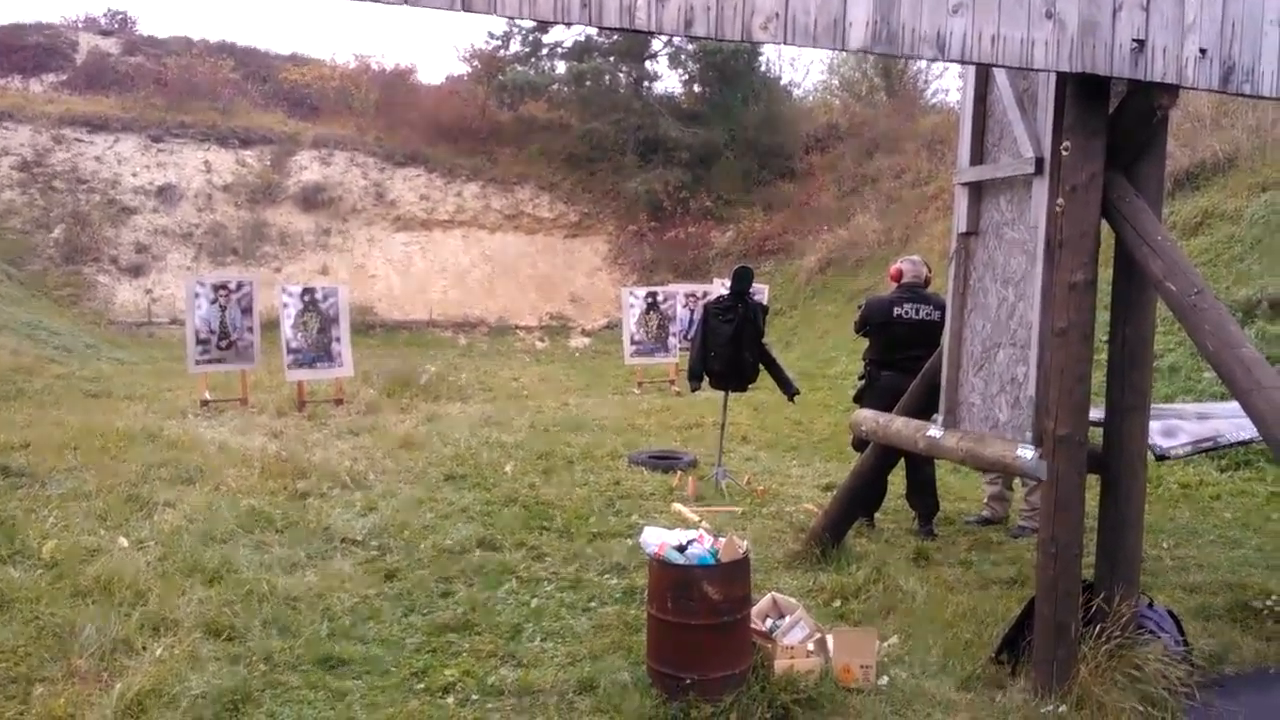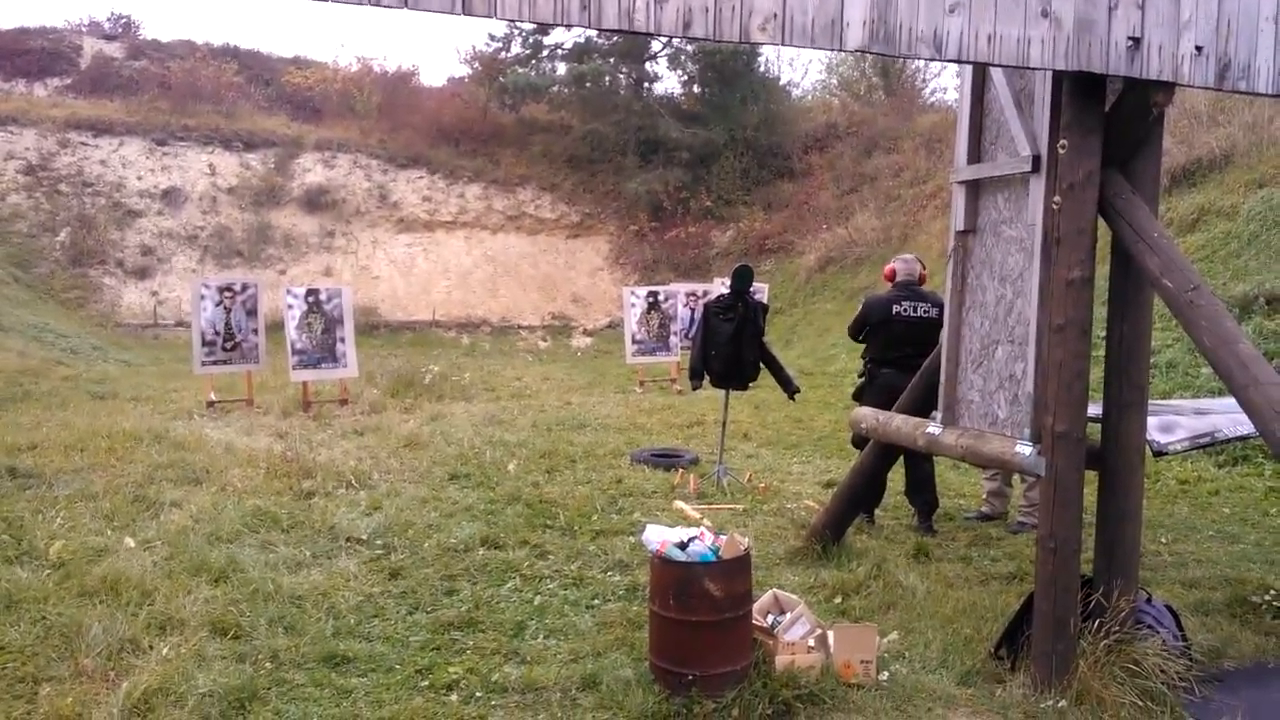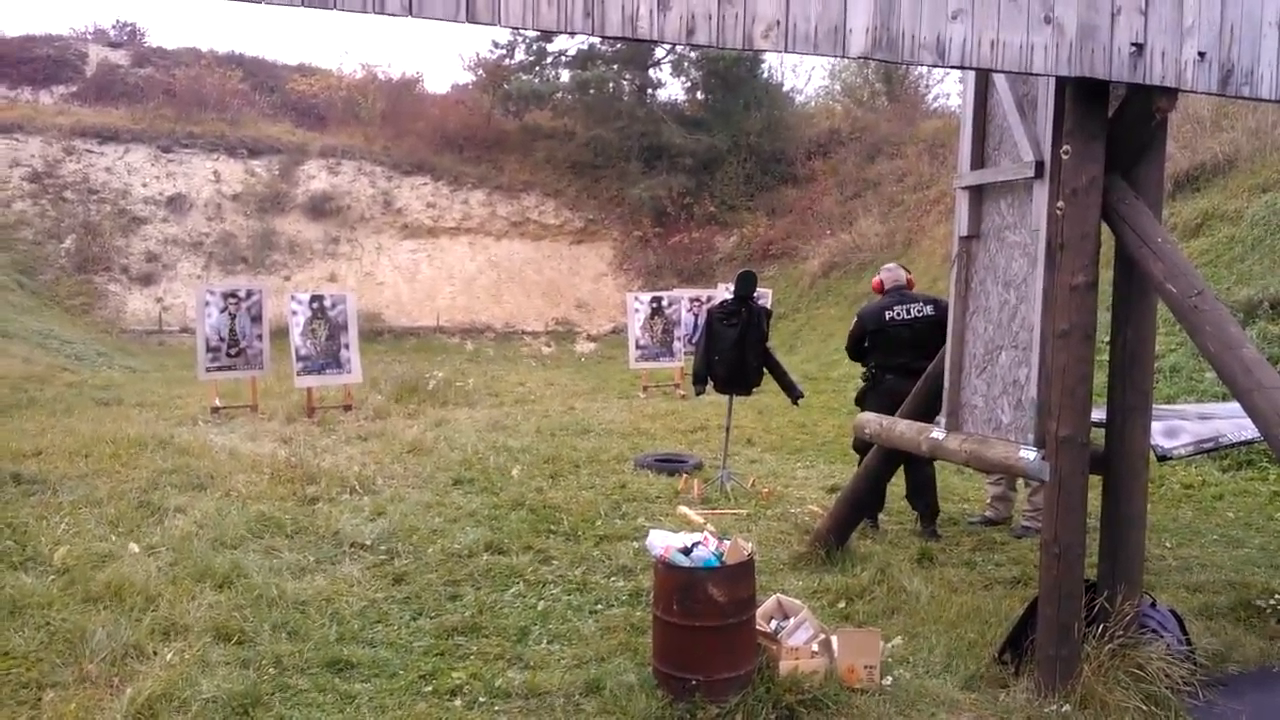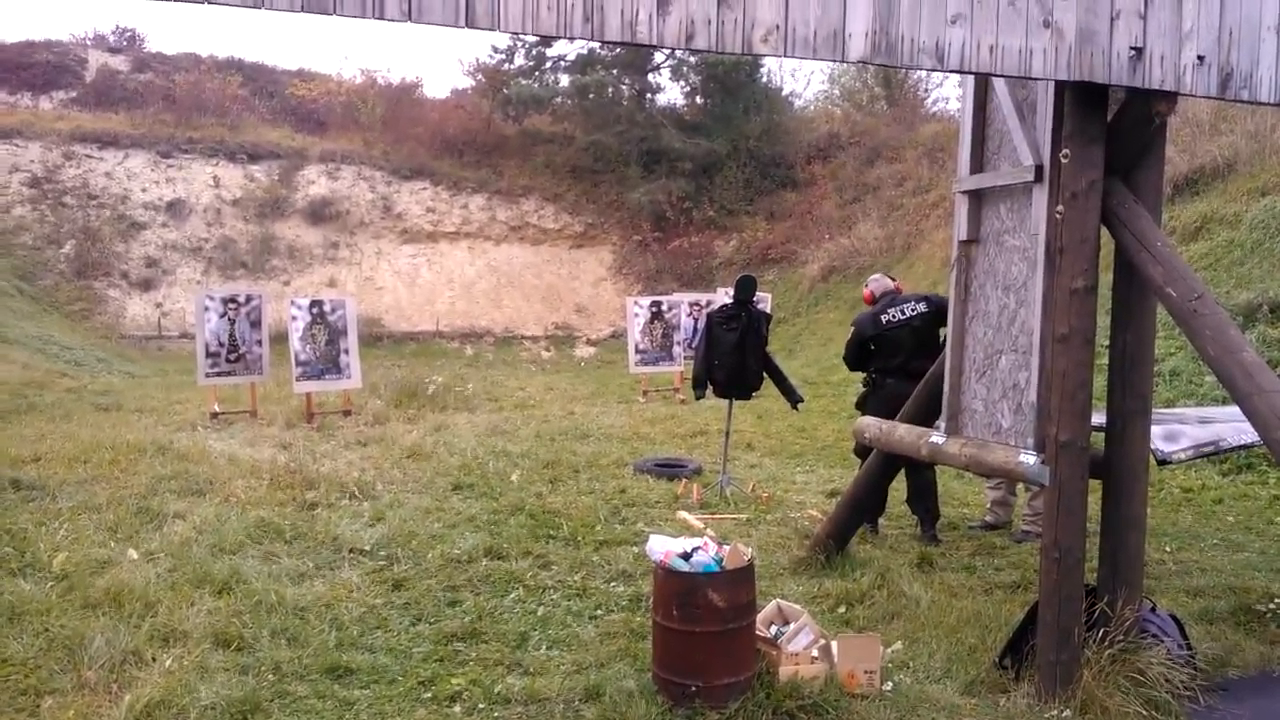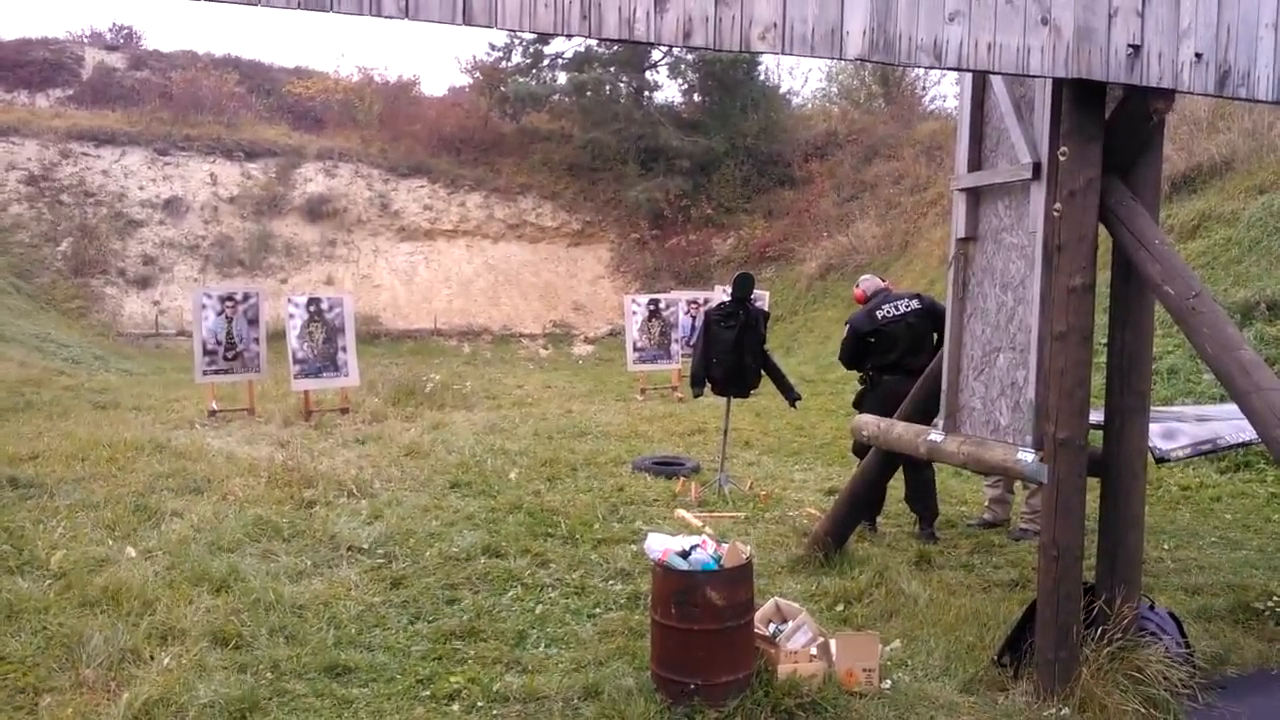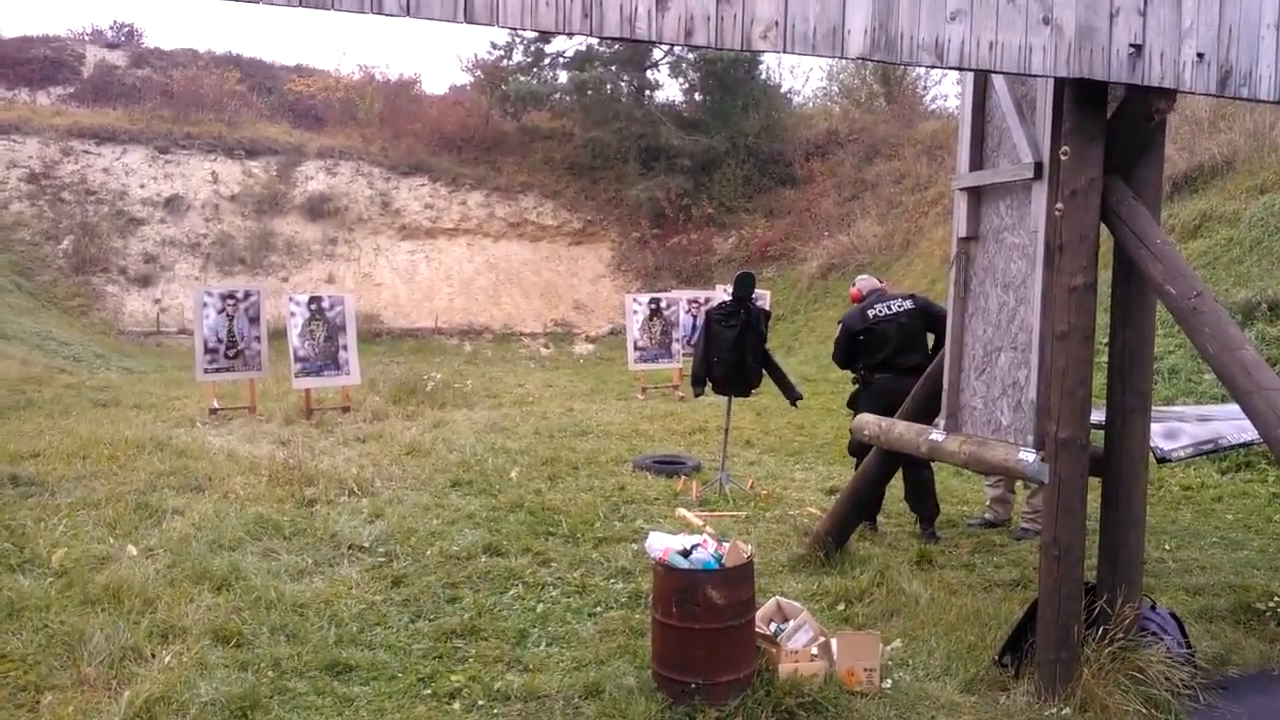
dt=0.4s
person 1, frame 1
left shoulder: (878, 305)
right shoulder: (940, 307)
left elbow: (860, 328)
left hip: (883, 385)
right knee: (921, 454)
left ankle: (865, 514)
right ankle: (925, 521)
person 1, frame 2
left shoulder: (876, 304)
right shoulder: (938, 306)
left elbow: (854, 333)
left hip: (882, 383)
right knee: (919, 451)
left ankle: (865, 510)
right ankle: (924, 517)
person 1, frame 3
left shoulder: (870, 314)
right shoulder: (934, 306)
left elbow: (853, 351)
right wrist: (928, 353)
left hip: (884, 389)
left knee: (873, 453)
right knee: (920, 456)
left ankle: (869, 515)
right ankle: (928, 522)
person 1, frame 4
left shoulder: (866, 321)
right shoulder: (928, 303)
left elbow: (852, 362)
right wrist: (938, 354)
left hip: (886, 393)
left knee: (874, 457)
right knee: (920, 459)
left ankle: (869, 519)
right ankle: (928, 526)
person 1, frame 5
left shoulder: (860, 319)
right shoulder: (920, 302)
left elbow: (848, 360)
right wrist: (933, 360)
left hip: (883, 391)
left knee: (872, 455)
right knee: (919, 457)
left ankle: (867, 518)
right ankle: (927, 524)
person 1, frame 6
left shoulder: (853, 318)
right shoulder: (915, 303)
left elbow: (841, 360)
right elbow: (947, 325)
right wrist: (932, 359)
left hip: (877, 389)
right hip: (916, 388)
left knee: (869, 455)
right knee: (917, 456)
left ankle: (866, 518)
right ankle: (927, 523)
